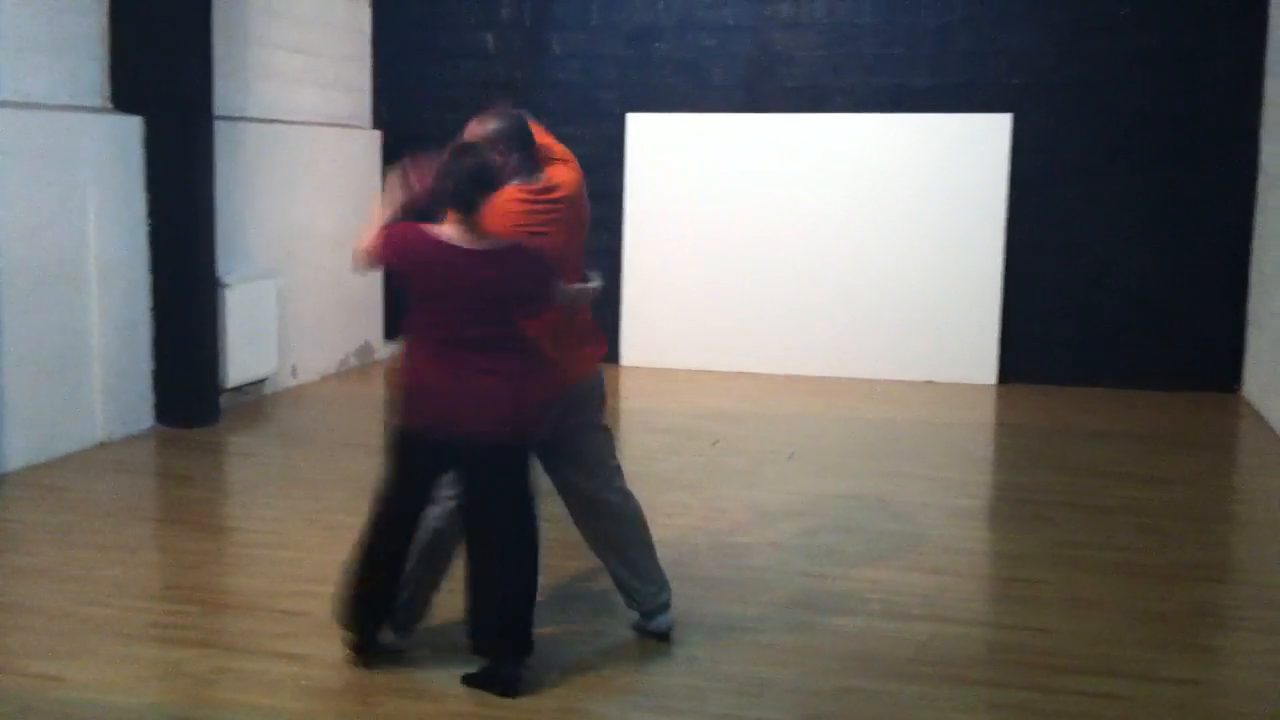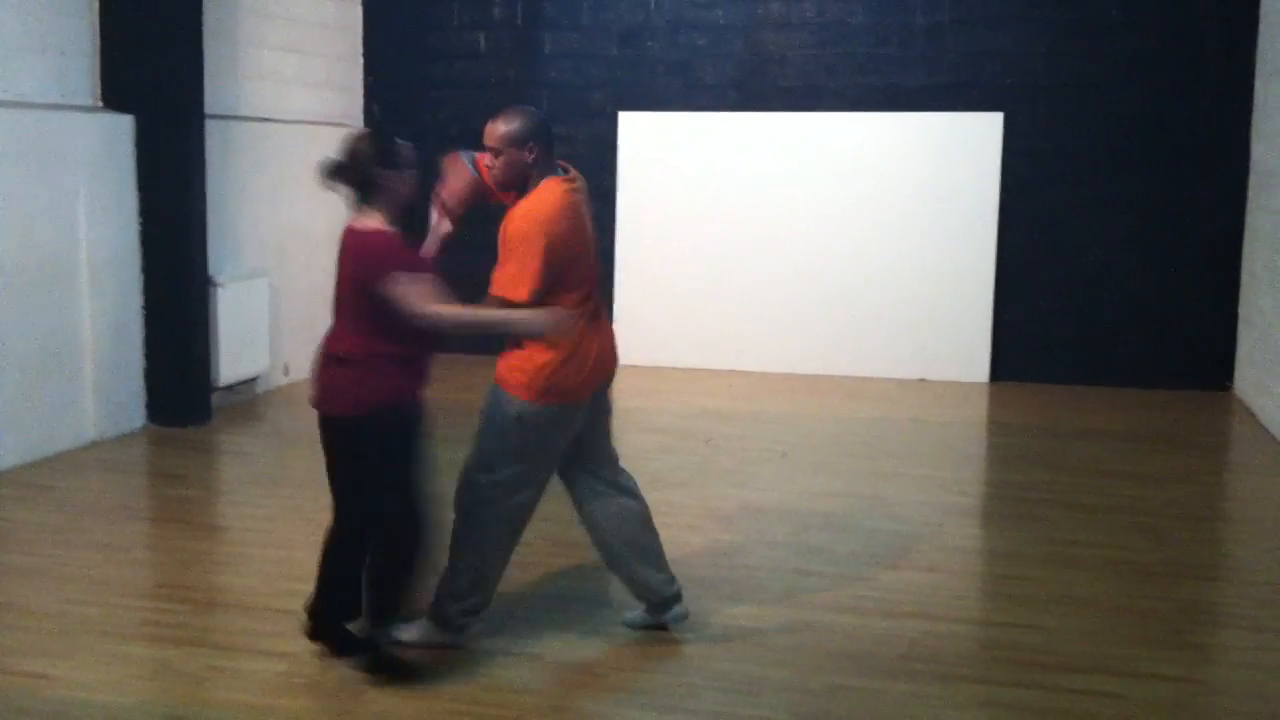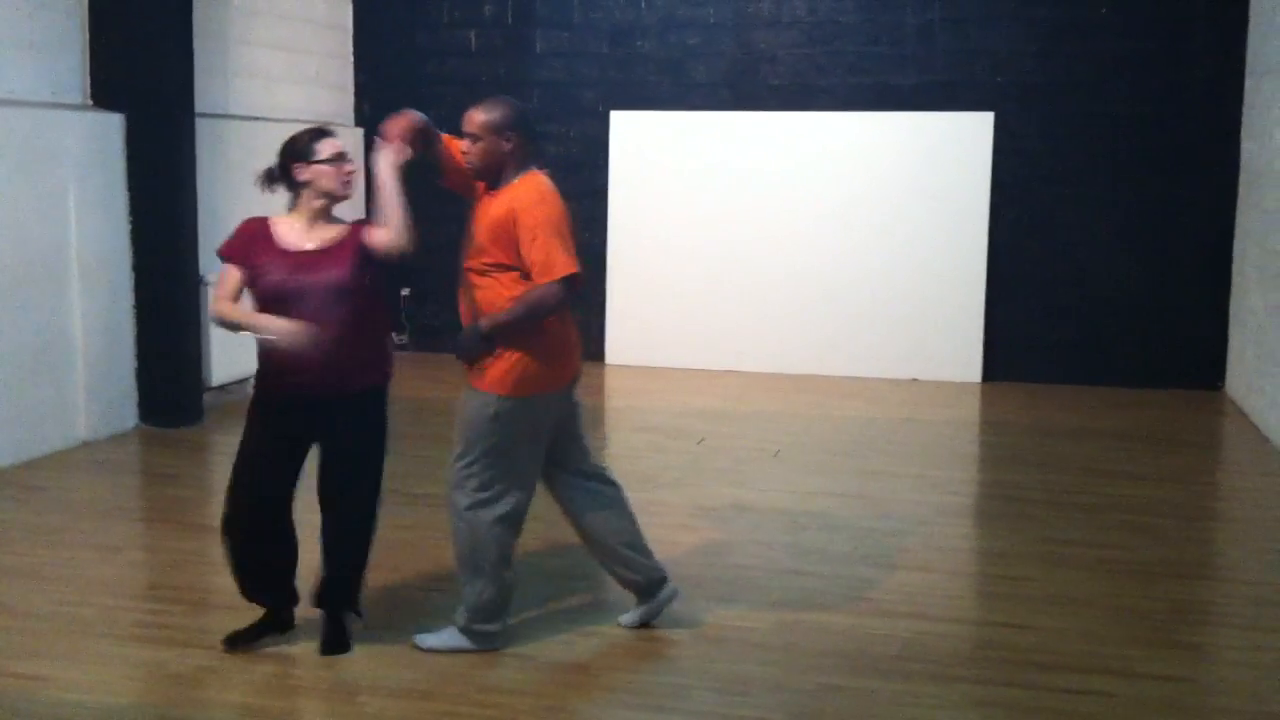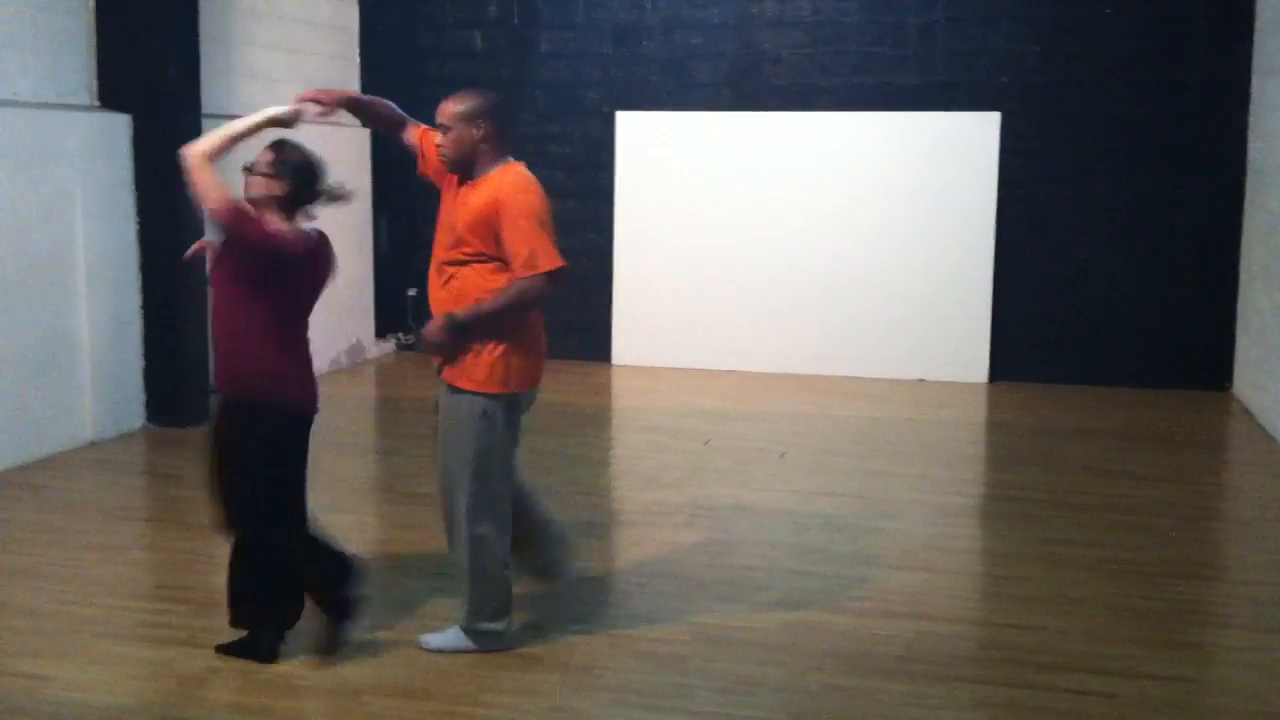
dt=0.2s
person 1, frame 1
left shoulder: (480, 221)
right shoulder: (566, 178)
right elbow: (528, 129)
right hip: (576, 369)
left knee: (453, 499)
right knee: (601, 491)
left ankle: (397, 618)
right ankle: (654, 608)
person 1, frame 2
left shoulder: (531, 219)
right shoulder: (563, 182)
left elbow: (506, 309)
right elbow: (465, 166)
right wrist: (448, 210)
left hip: (542, 376)
right hip: (589, 364)
left knee: (490, 495)
right knee: (603, 483)
left ankle: (451, 617)
right ankle: (662, 598)
person 1, frame 3
left shoulder: (531, 200)
right shoulder: (487, 178)
left elbow: (556, 289)
right elbow: (432, 142)
left wrist: (482, 329)
left hip: (515, 369)
right hip: (542, 366)
left knee: (479, 497)
right knee: (578, 479)
left ankle: (480, 624)
right ankle: (648, 583)
person 1, frame 4
left shoulder: (515, 191)
right shoulder: (455, 170)
left elbow: (540, 279)
right elbow: (402, 124)
left wrist: (459, 321)
right wrist: (349, 99)
left hip: (492, 366)
right hip: (470, 361)
left knee: (474, 496)
right knee: (479, 481)
left ankle: (485, 625)
right ankle: (545, 556)
person 2, frame 1
left shoulder: (417, 245)
right shoulder: (520, 260)
left elbow: (367, 253)
right elbow: (564, 297)
left wrist: (399, 197)
right wrist: (590, 288)
left hip: (427, 415)
right hip: (499, 416)
left knee: (393, 519)
right knee: (503, 538)
left ankle: (364, 631)
right ankle: (504, 659)
person 2, frame 2
left shoulder: (367, 237)
right shoulder: (381, 244)
left elbow: (412, 285)
right elbow: (429, 312)
right wrist: (522, 320)
left hip: (346, 393)
right hip: (375, 398)
left knee: (360, 512)
right knee: (394, 519)
left ankle: (332, 619)
right ankle: (372, 626)
person 2, frame 3
left shoulder: (357, 237)
right shoulder: (255, 235)
left elbow: (398, 241)
right elbow: (221, 307)
left wrist: (387, 168)
right wrist: (268, 324)
left hip: (354, 394)
right hip: (284, 392)
left knee: (349, 508)
right knee: (254, 503)
left ankle: (335, 609)
right ankle: (275, 606)
person 2, frame 4
left shoulder: (249, 232)
right shoulder: (313, 247)
left elbow: (194, 157)
left wrist: (265, 119)
right wrist: (220, 247)
left hip: (260, 399)
right hip: (263, 395)
left knee: (259, 511)
right knee: (258, 508)
